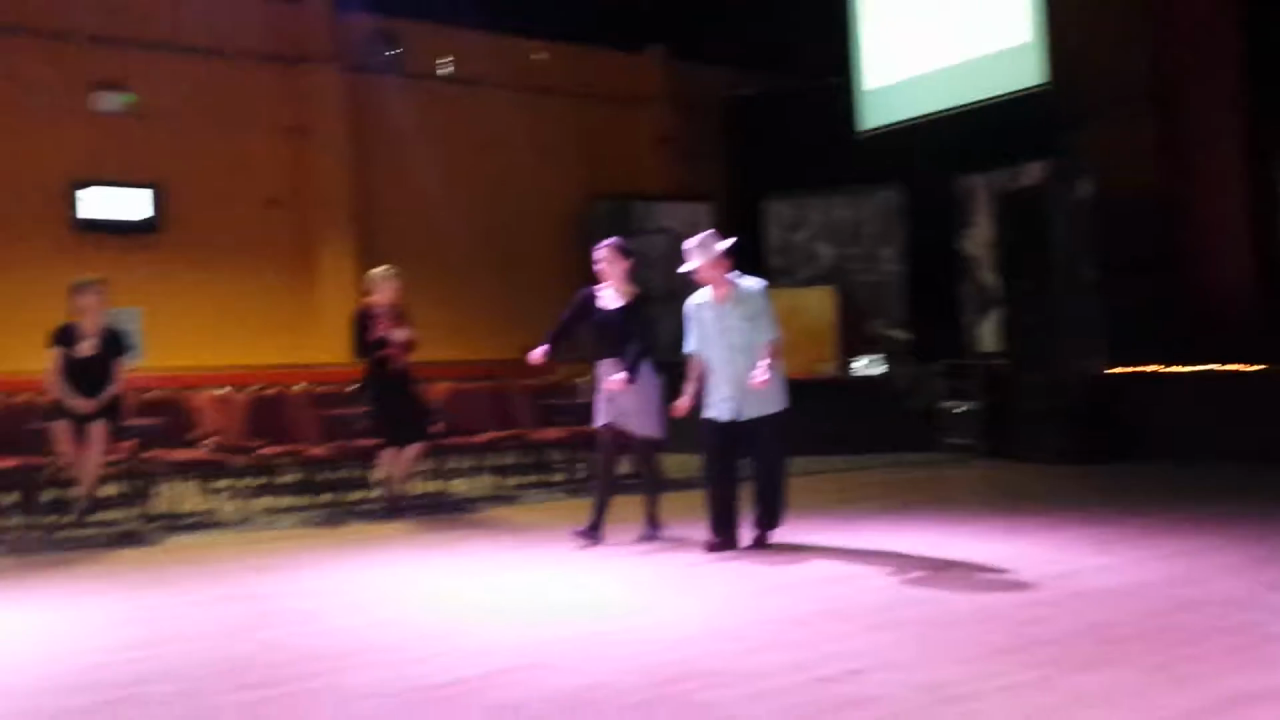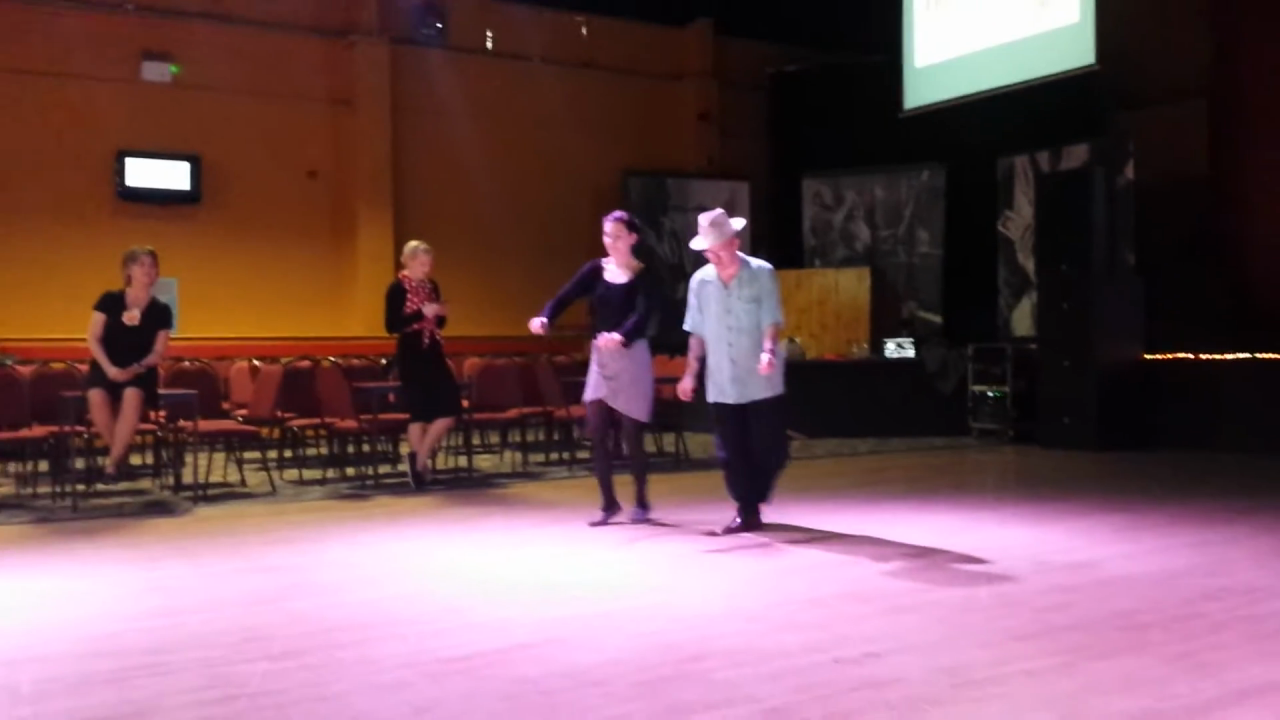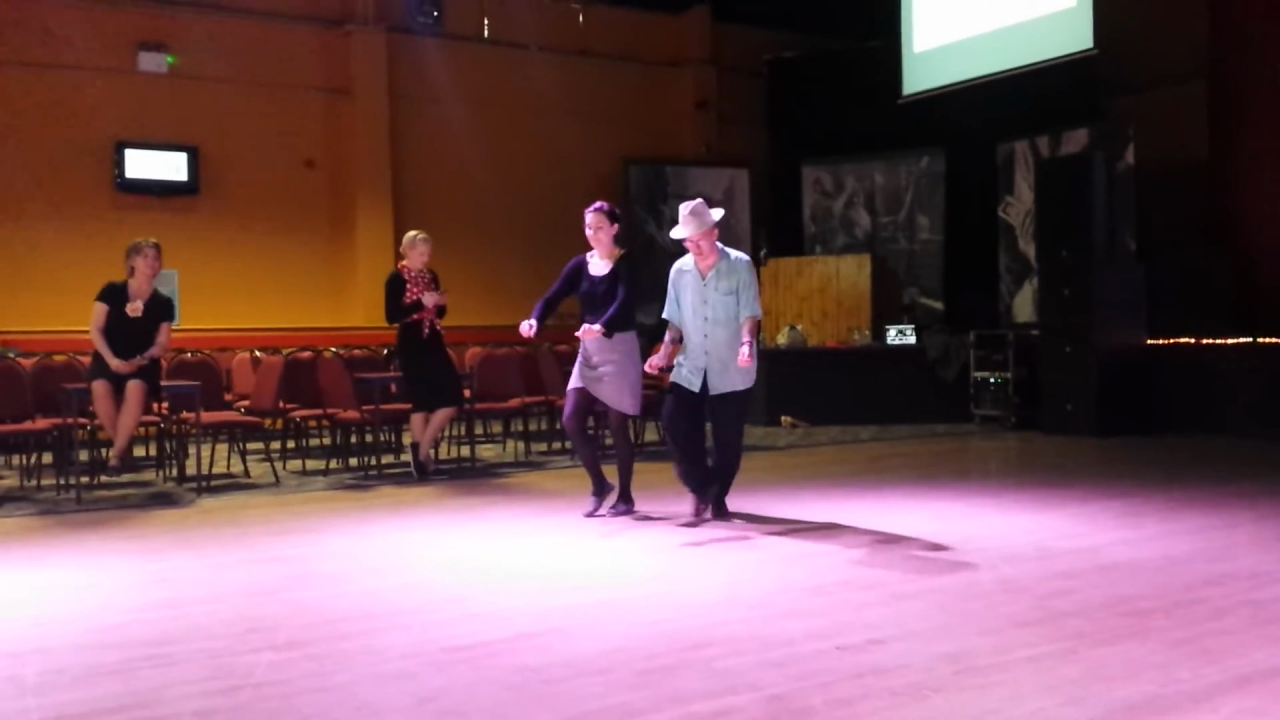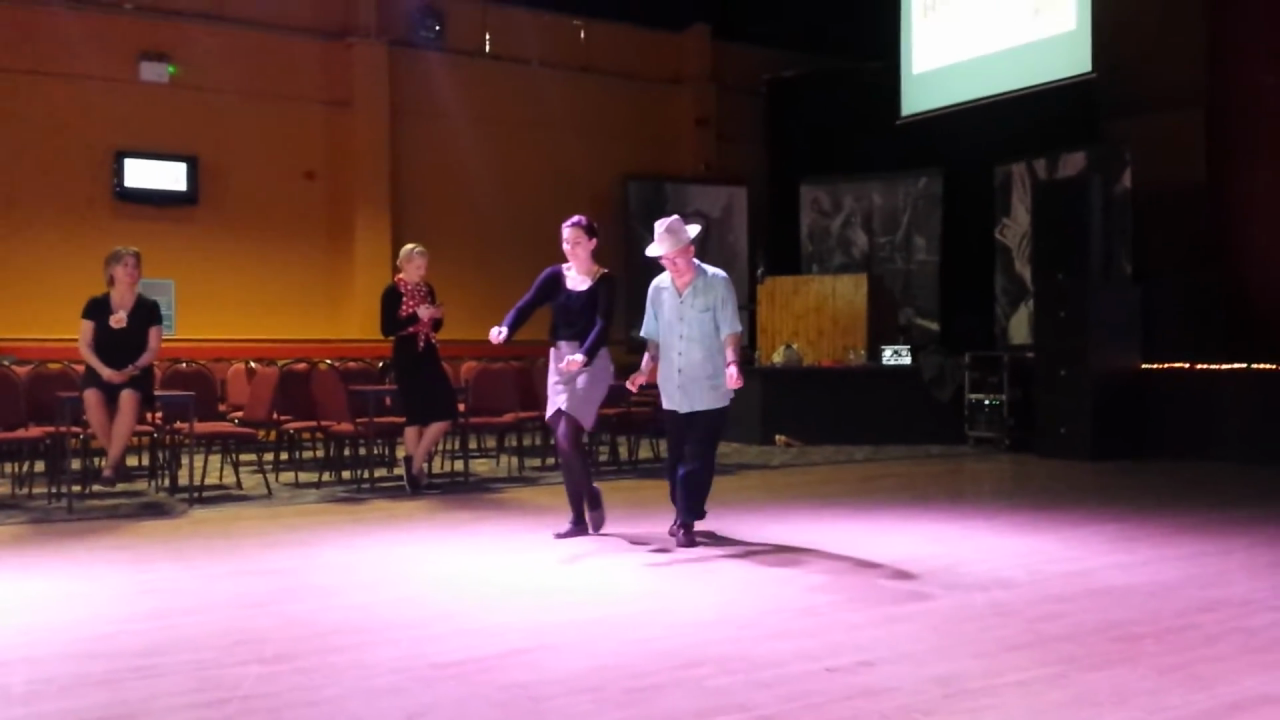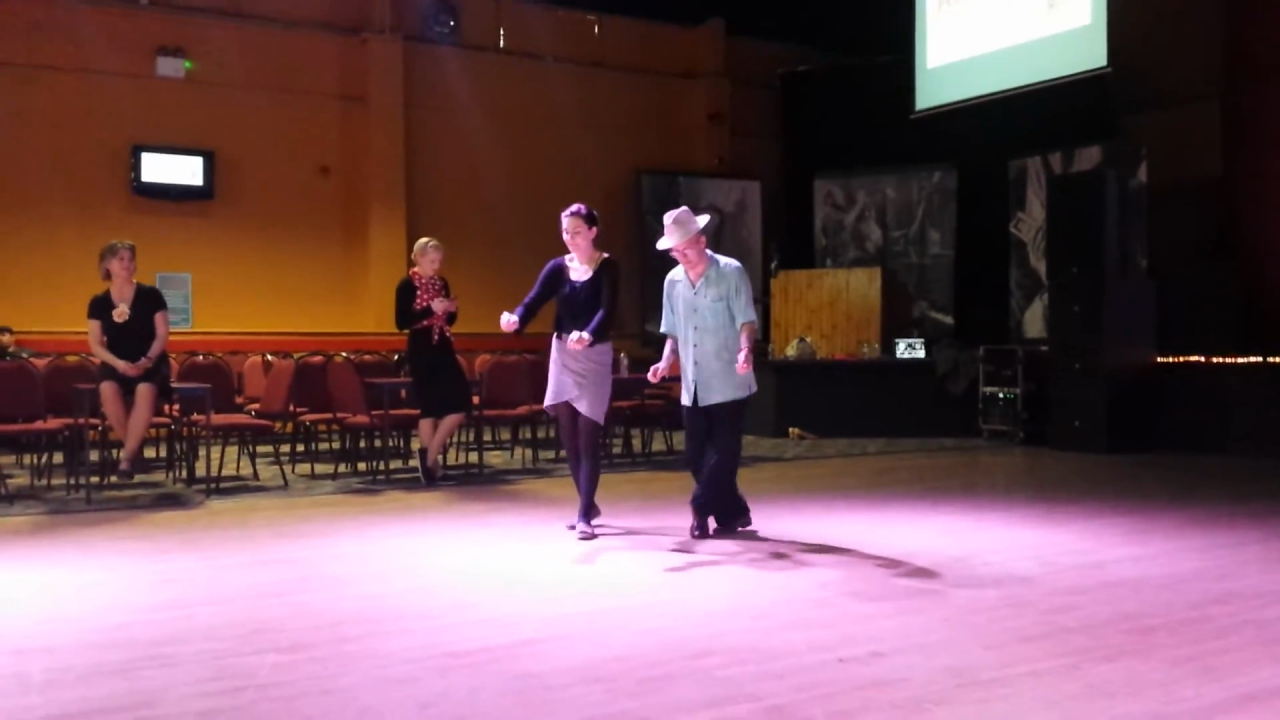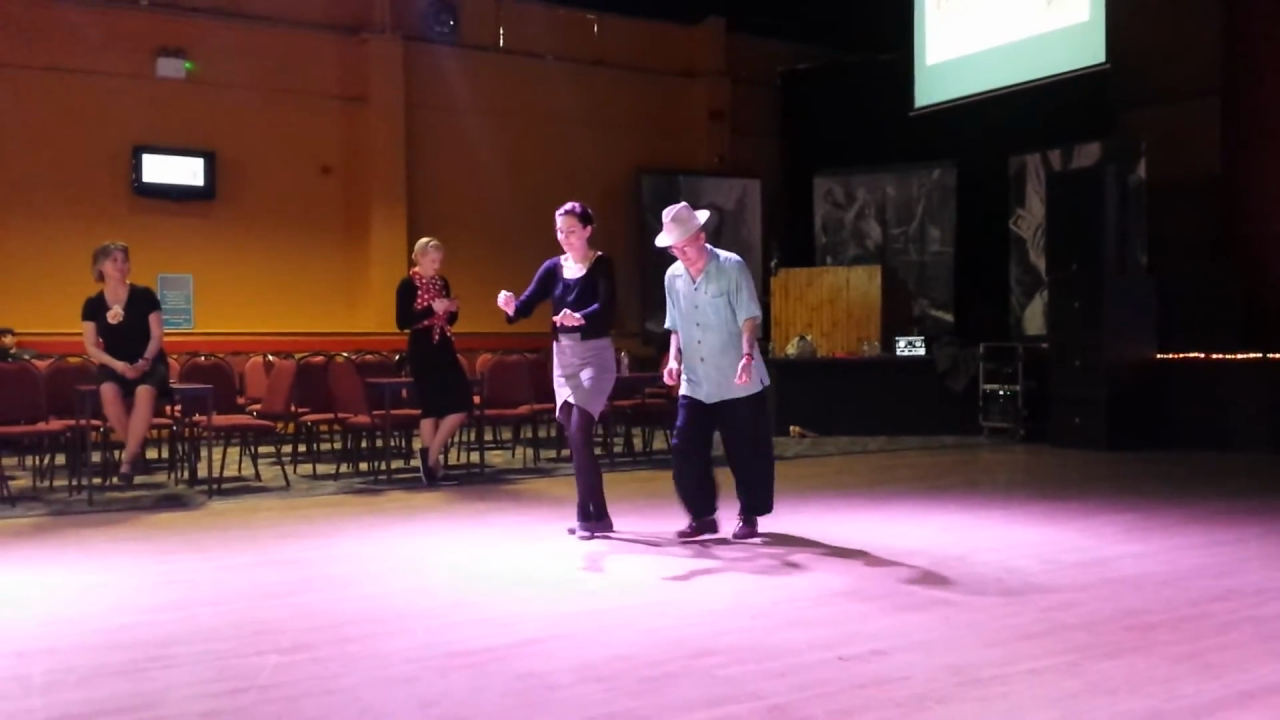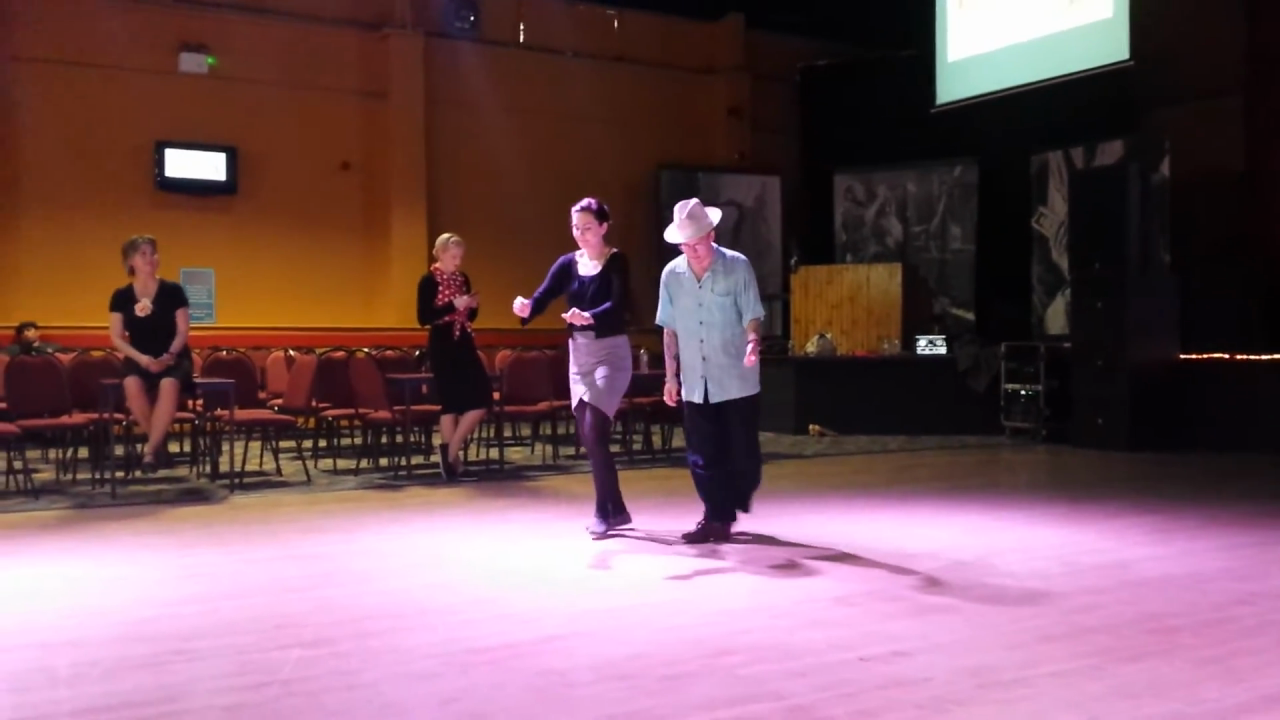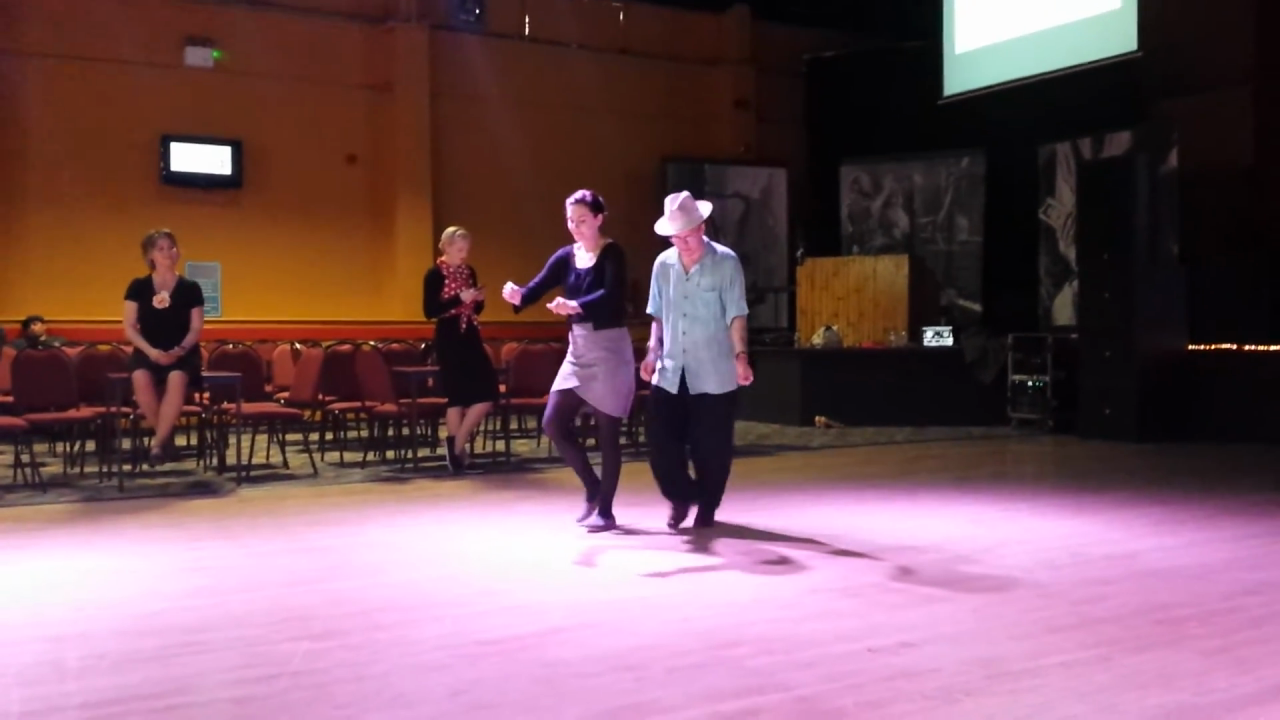
dt=0.4s
person 1, frame 1
left shoulder: (754, 291)
right shoulder: (695, 304)
left elbow: (769, 338)
right elbow: (697, 354)
left wrist: (766, 365)
right wrist: (689, 393)
left hip: (761, 398)
right hip: (719, 401)
left knee: (767, 463)
right knee: (718, 464)
left ankle: (764, 526)
right ankle: (724, 531)
person 1, frame 2
left shoulder: (761, 274)
right shoulder: (700, 281)
left elbow: (771, 321)
right elbow: (697, 333)
left wrist: (768, 351)
right wrist: (690, 374)
left hip: (761, 380)
right hip: (722, 383)
left knee: (768, 446)
right knee: (733, 451)
left ankle: (754, 502)
right ankle: (748, 511)
person 1, frame 3
left shoulder: (740, 266)
right shoulder: (679, 271)
left elbow: (749, 314)
right elbow: (676, 321)
left wrist: (746, 343)
right wrist: (664, 353)
left hip: (731, 371)
right hip: (690, 367)
left knee: (728, 437)
right knee: (674, 422)
left ankle: (717, 495)
right ankle: (702, 487)
person 1, frame 4
left shoulder: (717, 282)
right shoulder: (657, 288)
left elbow: (729, 331)
right elbow: (654, 338)
left wrist: (732, 363)
right wrist: (645, 370)
left hip: (709, 389)
right hip: (672, 389)
left knee: (697, 457)
right knee: (677, 456)
left ankle: (686, 522)
right ankle: (683, 515)
person 1, frame 5
left shoulder: (731, 273)
right shoulder: (672, 281)
left elbow: (746, 321)
left wrist: (745, 350)
right wrist: (666, 362)
left hip: (728, 382)
right hip: (693, 385)
left knee: (722, 450)
right knee: (698, 454)
left ankle: (703, 512)
right ankle: (732, 512)
person 1, frame 6
left shoulder: (732, 267)
right shoulder: (672, 277)
left elbow: (749, 318)
left wrist: (747, 356)
right wrist: (674, 360)
left hip: (737, 380)
right hip: (695, 380)
left knee: (748, 449)
right knee: (684, 443)
left ankle: (749, 514)
right ankle: (703, 515)
person 1, frame 7
left shoulder: (737, 267)
right shoulder: (671, 274)
left elbow: (752, 315)
right elbow: (670, 329)
left wrist: (752, 342)
right wrist: (671, 375)
left hip: (736, 378)
right hip: (695, 382)
left knee: (742, 451)
right knee: (703, 454)
left ankle: (731, 510)
right ankle: (716, 518)
person 1, frame 8
left shoulder: (726, 262)
right shoulder: (663, 265)
left elbow: (736, 314)
left wrist: (740, 356)
right wrist: (653, 352)
left hip: (715, 373)
right hip: (671, 371)
left knee: (713, 446)
right knee: (661, 437)
left ankle: (707, 504)
right ankle: (681, 497)
person 2, frame 1
left shoulder: (637, 300)
right shoulder: (590, 297)
left elbow: (640, 342)
right elbow: (567, 324)
left wrist: (627, 374)
right wrist: (546, 347)
left hip: (637, 378)
right hip: (605, 379)
left knee: (643, 452)
right knee: (606, 454)
left ankle: (652, 520)
right ankle: (596, 524)
person 2, frame 2
left shoulder: (644, 275)
right shoulder: (595, 269)
left elbow: (643, 314)
right elbow: (566, 296)
left wrist: (622, 336)
right wrist: (545, 317)
left hip: (632, 356)
right hip: (601, 356)
left knee: (631, 433)
right knee: (596, 432)
left ankle: (641, 501)
right ankle: (609, 502)
person 2, frame 3
left shoulder: (625, 263)
right shoulder: (580, 265)
left elbow: (623, 302)
right elbow: (555, 296)
left wrist: (600, 327)
right wrist: (535, 320)
left hip: (620, 347)
right hip: (588, 351)
left knee: (617, 427)
right knee: (571, 420)
left ankle: (625, 496)
right ankle: (599, 484)
person 2, frame 4
left shoulder: (604, 281)
right shoulder: (554, 275)
left elbow: (602, 325)
right elbow: (527, 305)
left wrist: (583, 356)
right wrist: (505, 329)
left hip: (591, 363)
right hip: (559, 361)
left knee: (567, 438)
right knee: (563, 445)
left ankle: (591, 494)
right ankle: (578, 519)
person 2, frame 5
left shoulder: (607, 266)
right shoulder: (557, 267)
left elbow: (607, 310)
right elbow: (534, 301)
left wrist: (588, 336)
right wrist: (515, 319)
left hip: (595, 355)
right hip: (562, 354)
left knee: (588, 436)
right knee: (568, 435)
left ankle: (584, 515)
right ankle: (587, 504)
person 2, frame 6
left shoulder: (601, 264)
right shoulder: (552, 268)
left elbow: (606, 306)
right elbow: (529, 302)
left wrist: (580, 317)
right wrist: (511, 306)
left hip: (595, 353)
right hip: (563, 356)
left knee: (580, 432)
right knee: (577, 440)
left ankle: (584, 515)
right ankle: (599, 514)
person 2, frame 7
left shoulder: (616, 261)
right shoulder: (567, 264)
left elbow: (618, 305)
right elbow: (543, 297)
left wrist: (589, 317)
right wrist: (526, 307)
left hip: (610, 351)
right hip: (579, 353)
left knee: (594, 431)
right knee: (589, 437)
left ankle: (603, 512)
right ankle: (617, 509)
person 2, frame 8
left shoulder: (612, 253)
right shoulder: (566, 256)
left elbow: (611, 295)
right elbow: (538, 288)
left wrist: (575, 305)
right wrist: (518, 296)
left hip: (610, 345)
right hip: (578, 347)
left knee: (607, 431)
right knee: (554, 422)
left ankle: (605, 510)
right ankle: (593, 491)
person 3, frame 1
left shoulder: (397, 311)
right shoulder: (366, 314)
right elbow: (362, 351)
left wrist: (407, 339)
right wrist: (390, 339)
left hip: (401, 376)
right hip: (380, 378)
left knee: (418, 432)
right knee: (392, 435)
left ankle: (394, 482)
right ankle: (391, 487)
person 3, frame 2
left shoulder: (432, 286)
right shoulder: (397, 288)
right elbow: (392, 326)
left wrist: (441, 314)
right wrist: (420, 313)
left hip: (433, 351)
right hip: (410, 353)
left knee: (450, 407)
right knee: (419, 410)
left ankle: (420, 458)
right ankle: (418, 464)
person 3, frame 3
left shoulder: (431, 276)
right shoulder: (396, 278)
right elbow: (392, 317)
left wrist: (441, 304)
right wrist: (420, 303)
left hip: (433, 341)
right hip: (411, 344)
left knee: (451, 397)
right knee: (421, 401)
left ankle: (423, 449)
right ankle: (420, 455)
person 3, frame 4
left shoulder: (427, 289)
right shoulder: (393, 291)
right elbow: (387, 329)
left wrist: (437, 316)
right wrist: (416, 316)
left hip: (429, 354)
right hip: (407, 356)
left knee: (446, 410)
right knee: (415, 414)
left ankle: (415, 463)
right ankle: (414, 469)
person 3, frame 5
left shoulder: (442, 283)
right shoulder: (407, 285)
right elbow: (402, 323)
left wrist: (452, 310)
right wrist: (430, 309)
left hip: (443, 347)
right hip: (421, 350)
left knee: (460, 403)
right knee: (430, 406)
left ankle: (429, 457)
right ankle: (430, 462)
person 3, frame 6
left shoulder: (442, 282)
right shoulder: (408, 285)
right elbow: (402, 322)
left wrist: (452, 309)
right wrist: (431, 309)
left hip: (444, 347)
right hip: (422, 349)
left knee: (461, 402)
right knee: (431, 406)
left ankle: (431, 456)
right ankle: (431, 463)
person 3, frame 7
left shoulder: (463, 279)
right shoulder: (429, 281)
right elbow: (424, 318)
left wrist: (473, 306)
right wrist: (452, 305)
left hip: (464, 343)
right hip: (443, 345)
left knee: (481, 399)
right knee: (451, 402)
left ankle: (450, 453)
right ankle: (451, 459)
person 3, frame 8
left shoulder: (469, 272)
right shoulder: (435, 274)
right elbow: (430, 311)
left wrist: (479, 299)
right wrist: (459, 298)
left hip: (470, 336)
right hip: (449, 338)
left knee: (487, 392)
right knee: (457, 395)
left ankle: (457, 446)
right ankle: (457, 451)
person 4, frame 1
left shoulder: (114, 337)
right shoulder: (64, 333)
left elbow: (118, 378)
right elbow: (55, 374)
left wrist: (101, 400)
right wrist: (72, 399)
left hip: (102, 403)
right hip: (70, 402)
left knee: (98, 428)
right knee: (62, 427)
left ankle: (86, 490)
right ankle: (83, 485)
person 4, frame 2
left shoulder: (161, 310)
right shoulder: (109, 300)
left elbow: (158, 352)
right elbow: (93, 339)
left wrist: (136, 368)
right wrist: (109, 368)
left hip: (140, 372)
right hip: (106, 368)
left knee: (132, 396)
right knee: (96, 397)
left ankle: (113, 460)
right ankle: (119, 453)
person 4, frame 3
left shoulder: (164, 303)
right shoulder: (111, 291)
left elbow: (161, 344)
right elbow: (95, 330)
left wrist: (140, 360)
right wrist: (111, 360)
left hip: (142, 363)
right hip: (107, 359)
left knee: (135, 388)
right knee: (100, 388)
left ankle: (117, 453)
right ankle: (122, 445)
person 4, frame 4
left shoulder: (149, 307)
right shoulder: (95, 304)
left elbow: (153, 349)
right elbow: (84, 346)
left wrist: (132, 369)
right wrist: (103, 370)
left hip: (135, 373)
right hip: (101, 370)
left knee: (129, 398)
right knee: (92, 397)
left ankle: (111, 463)
right ankle: (116, 456)
person 4, frame 5
left shoulder: (151, 295)
right shoulder: (98, 303)
left elbow: (162, 335)
right elbow: (95, 345)
left wrist: (147, 361)
right wrist: (118, 363)
left hip: (150, 363)
right hip: (115, 364)
left knee: (145, 391)
right knee: (108, 390)
left ankle: (127, 455)
right ankle: (134, 447)
person 4, frame 6
left shoulder: (144, 295)
right shoulder: (92, 304)
left elbow: (157, 335)
right elbow: (91, 346)
left wrist: (144, 362)
right wrist: (117, 364)
left hip: (148, 363)
right hip: (113, 364)
left knee: (144, 392)
right knee: (108, 392)
left ankle: (128, 457)
right ankle: (134, 448)
person 4, frame 7
left shoulder: (173, 291)
right shoulder: (121, 296)
left elbow: (183, 331)
right elbow: (117, 338)
left wrist: (169, 356)
right wrist: (141, 358)
left hip: (173, 358)
right hip: (139, 359)
left knee: (169, 385)
right knee: (132, 385)
left ankle: (151, 448)
right ankle: (158, 441)
person 4, frame 8
left shoulder: (191, 288)
right shoulder: (138, 286)
left elbow: (196, 329)
right elbow: (129, 328)
left wrist: (181, 350)
right wrist: (151, 351)
left hip: (182, 353)
right hip: (148, 352)
left knee: (176, 379)
right knee: (141, 379)
left ankle: (158, 442)
right ankle: (165, 436)
